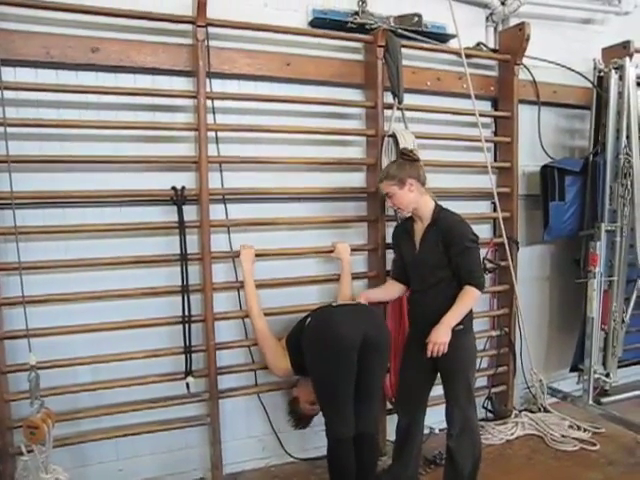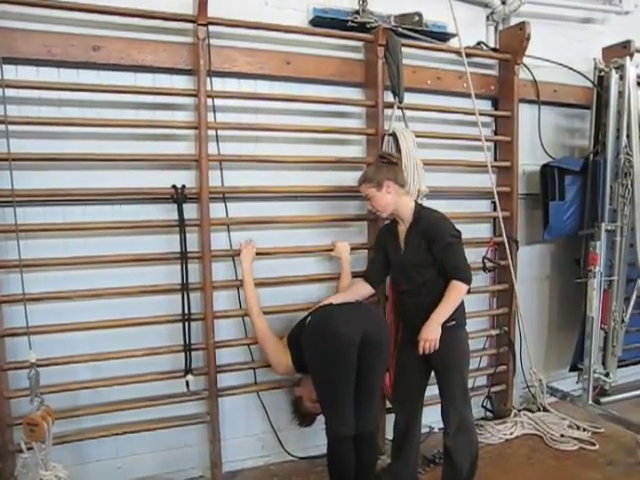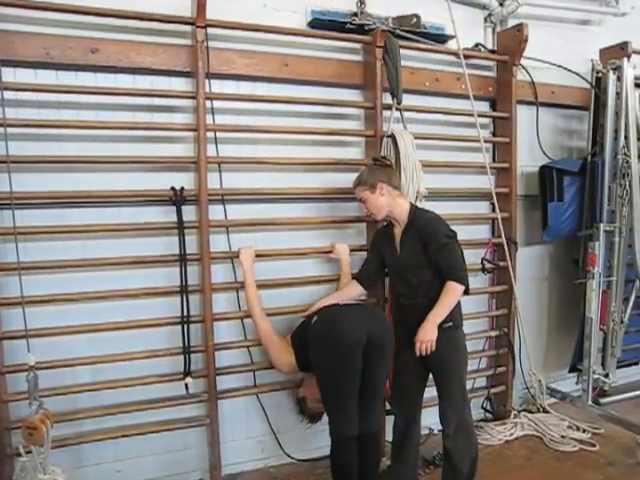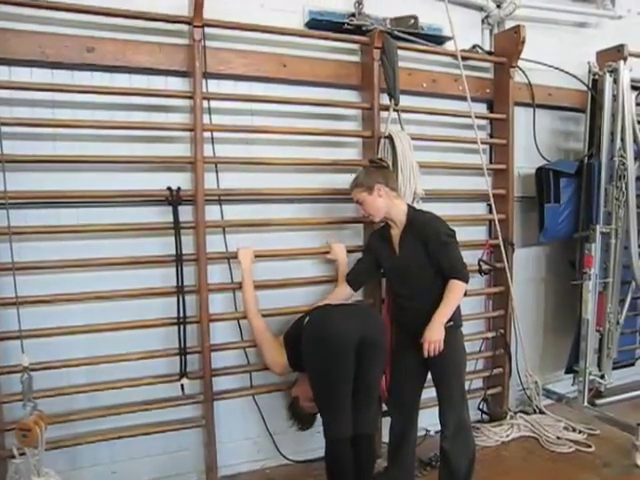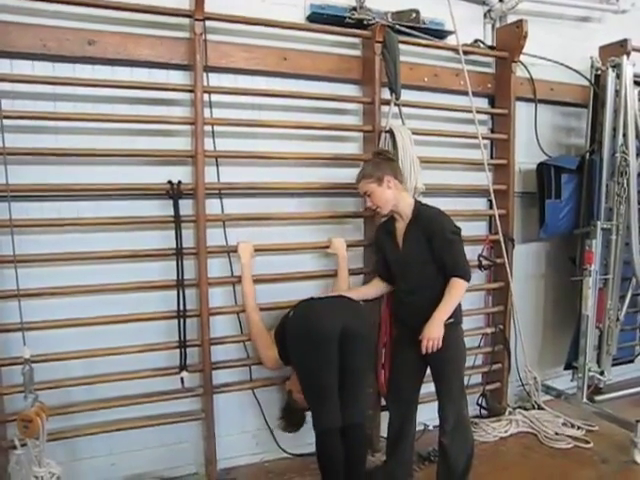
dt=0.5s
person 1, frame 1
left shoulder: (453, 226)
right shoulder: (402, 231)
left elbow: (474, 284)
left wrist: (445, 326)
right wrist: (370, 295)
left hip: (454, 333)
right hip: (418, 331)
left knee: (459, 412)
right knee: (407, 405)
person 1, frame 2
left shoulder: (435, 224)
right shoulder: (387, 235)
left elbow: (461, 279)
right elbow: (371, 281)
left wrist: (435, 323)
right wrist: (334, 300)
left hip: (446, 330)
right hip: (410, 331)
left knee: (455, 410)
right knee: (404, 405)
person 1, frame 3
left shoulder: (430, 225)
right shoulder: (382, 237)
left elbow: (457, 279)
right elbow: (364, 281)
left wrist: (431, 324)
right wrist: (325, 303)
left hip: (443, 331)
right hip: (406, 332)
left knee: (454, 412)
right knee: (403, 406)
person 1, frame 4
left shoulder: (429, 226)
right shoulder: (378, 240)
left elbow: (459, 277)
right elbow: (353, 281)
left wrist: (437, 324)
left hip: (443, 331)
right hip: (405, 334)
left knee: (453, 412)
right knee: (400, 407)
person 1, frame 5
left shoulder: (434, 221)
right shoulder: (383, 233)
left elbow: (460, 276)
left wrist: (437, 321)
right wrist: (345, 296)
left hip: (442, 328)
right hip: (405, 329)
left knee: (451, 408)
right knee: (399, 402)
person 2, frame 1
left shoulder: (283, 364)
left elbow: (256, 315)
right elbow: (345, 301)
left wrist: (247, 267)
right wrist: (345, 259)
left hip: (330, 334)
right hip: (373, 321)
left knee: (340, 431)
right knee: (366, 427)
person 2, frame 2
left shoulder: (286, 361)
left elbow: (256, 316)
left wrist: (246, 266)
right wrist: (345, 259)
left hip: (330, 331)
right hip: (373, 319)
left knee: (340, 430)
right knee: (367, 427)
person 2, frame 3
left shoulder: (288, 360)
left elbow: (259, 316)
left wrist: (248, 267)
right wrist: (344, 260)
left hip: (335, 331)
right hip: (377, 321)
left knee: (344, 431)
right knee: (370, 426)
person 2, frame 4
left shoulder: (280, 361)
left elbow: (254, 315)
left wrist: (246, 268)
right wrist: (342, 260)
left hip: (328, 332)
right hip: (370, 321)
left knee: (338, 432)
right knee: (364, 429)
person 2, frame 5
left shoulder: (273, 356)
left elbow: (252, 311)
right elbow: (341, 294)
left wrist: (246, 262)
right wrist: (342, 255)
left hip: (311, 324)
right hip: (354, 313)
left knee: (328, 425)
right knee: (354, 419)
